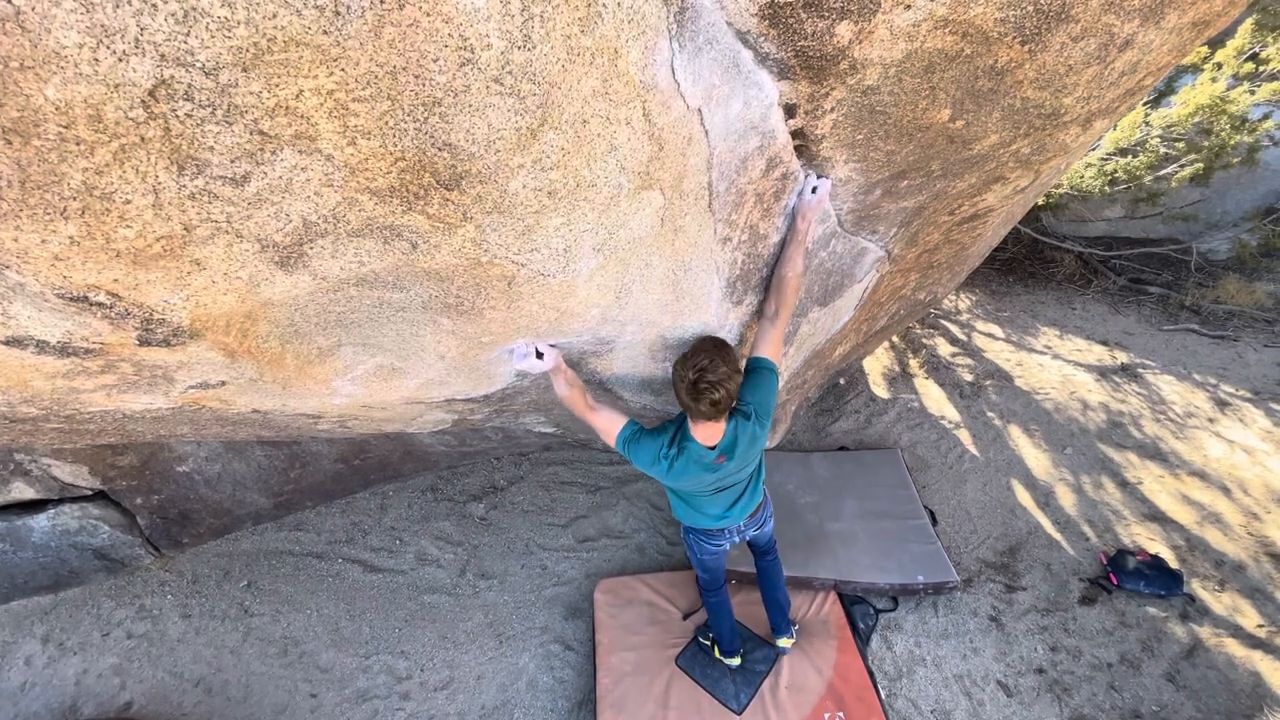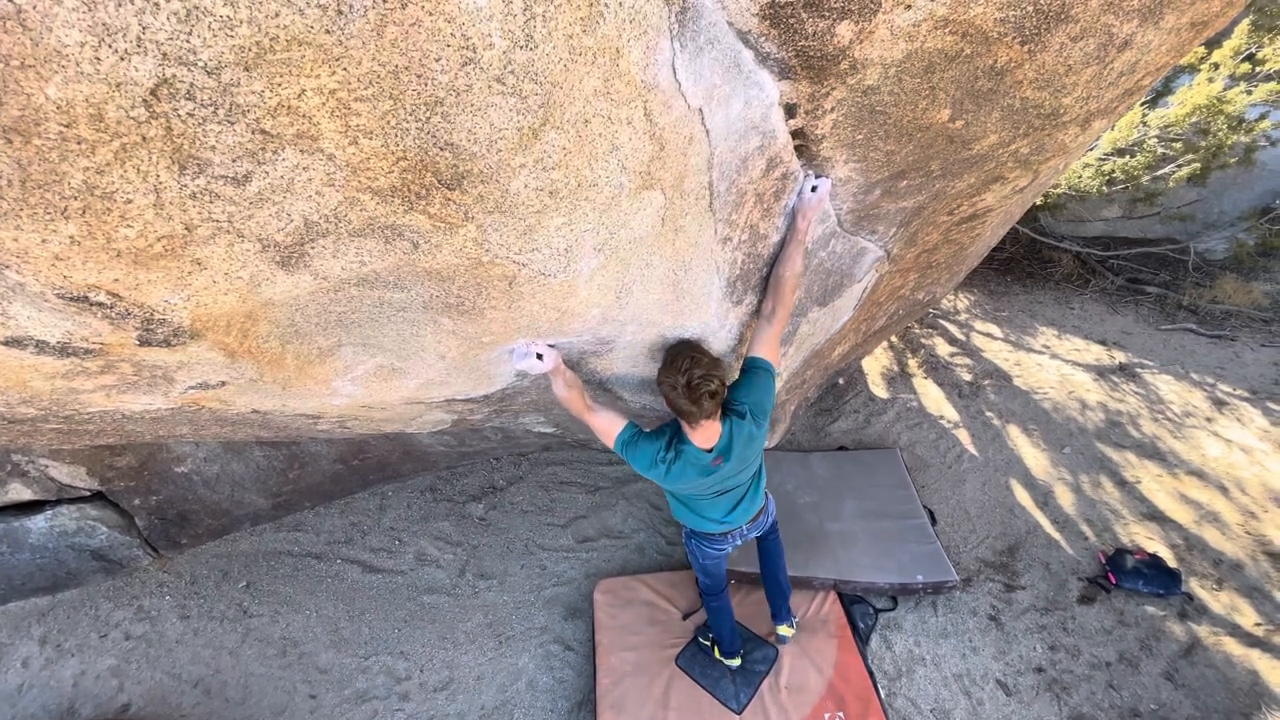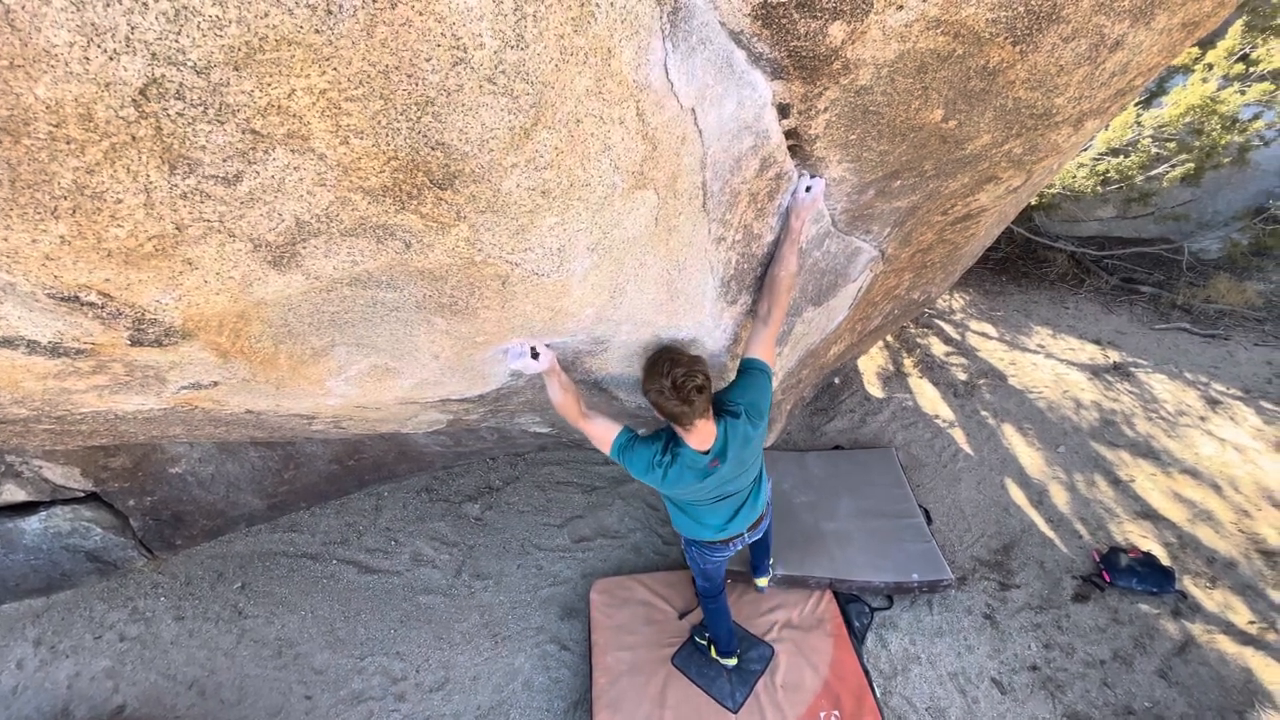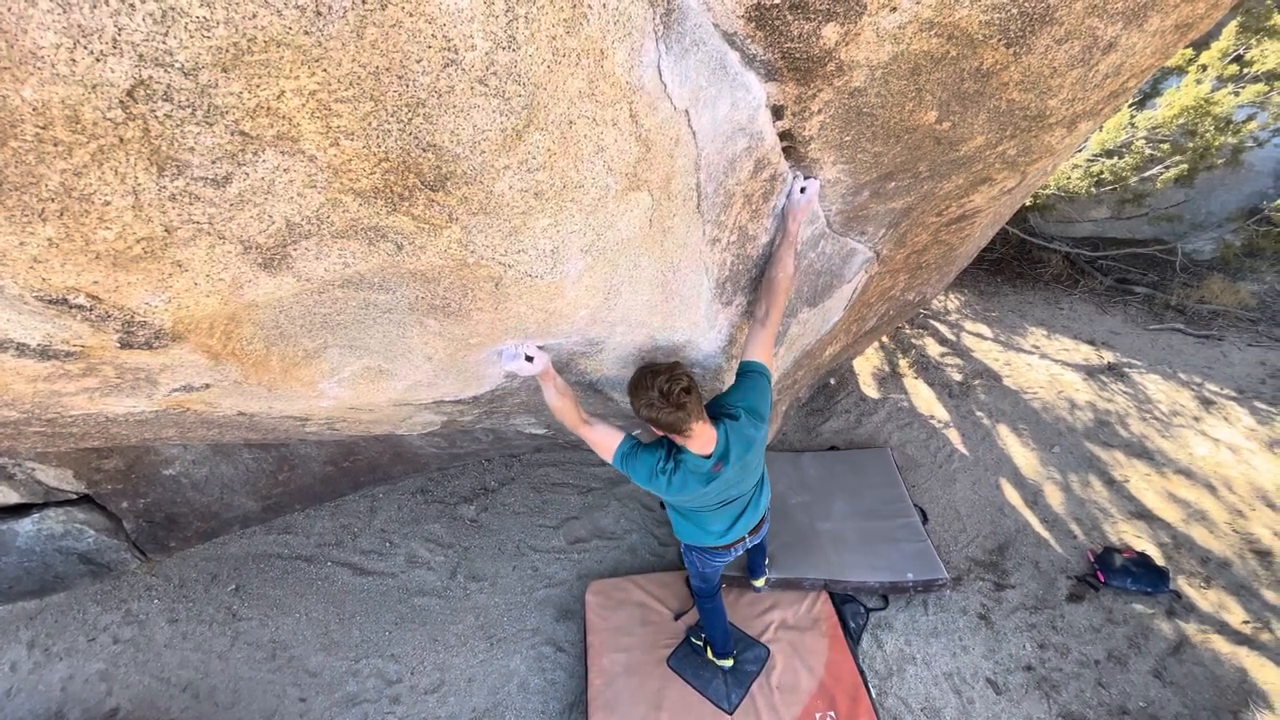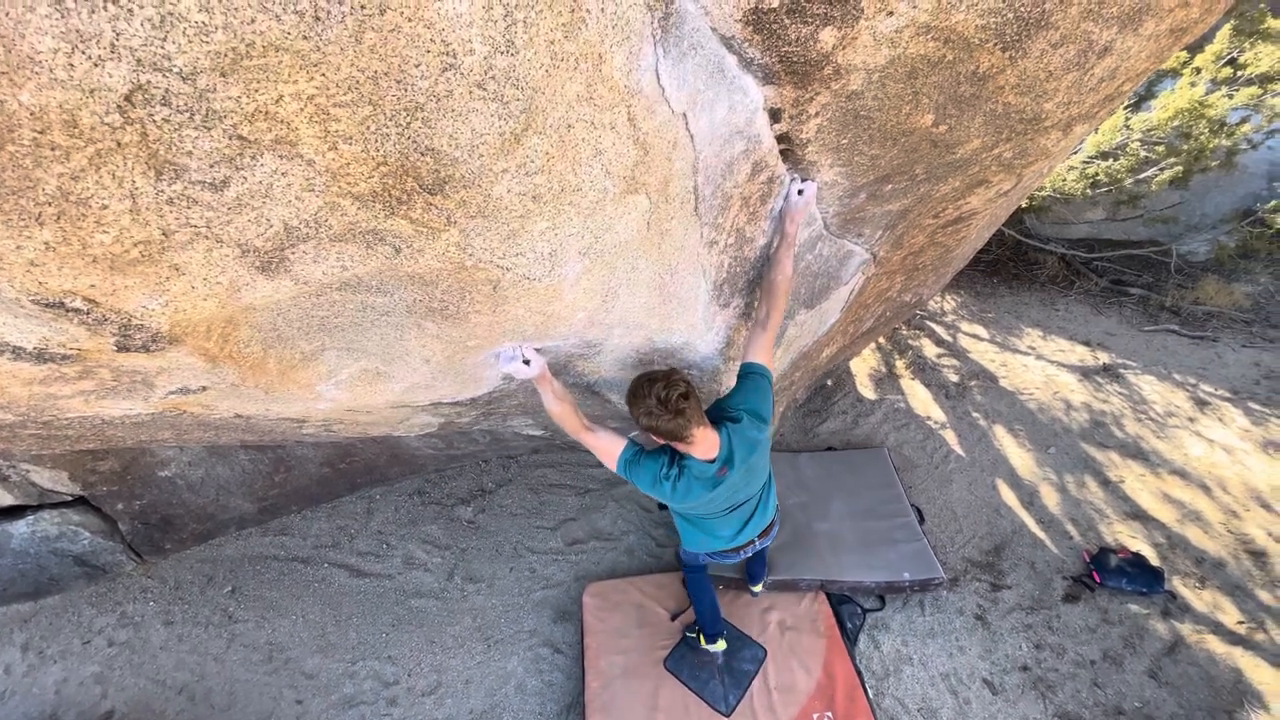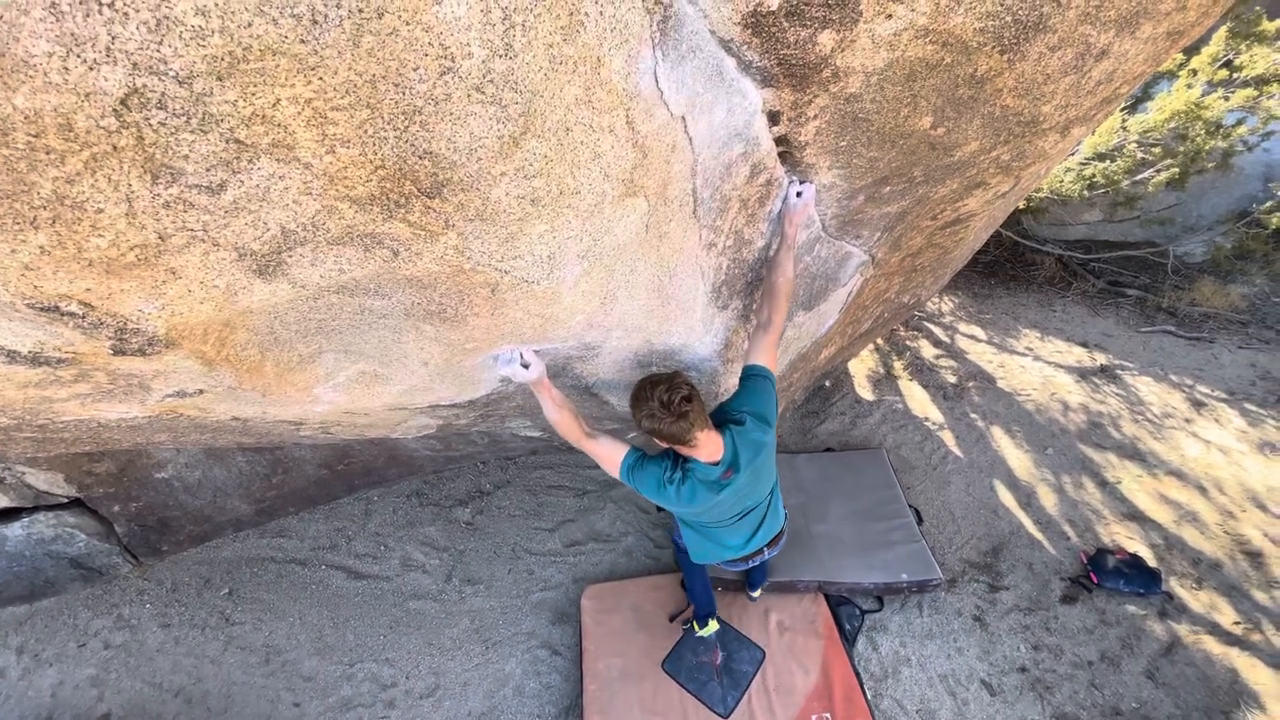
dt=0.3s
person 1, frame 1
left shoulder: (659, 455)
right shoulder: (756, 416)
left elbow: (590, 410)
right elbow: (776, 314)
left wrist: (556, 367)
right wrist: (803, 221)
left hip: (706, 532)
right hip: (755, 512)
left knee: (713, 585)
right knee: (767, 555)
left ankle: (728, 648)
right ankle: (783, 632)
person 1, frame 2
left shoulder: (656, 459)
right shoulder: (752, 414)
left elbow: (587, 409)
right elbow: (774, 314)
left wrist: (555, 368)
right wrist: (802, 220)
left hip: (708, 534)
right hip: (755, 514)
left knee: (713, 587)
right knee: (770, 539)
left ankle: (728, 648)
right ankle: (783, 619)
person 1, frame 3
left shoulder: (654, 464)
right shoulder: (747, 413)
left elbow: (583, 417)
right elbow: (769, 314)
left wrist: (550, 370)
right wrist: (796, 222)
left hip: (708, 542)
right hip: (757, 518)
left knee: (710, 589)
left ankle: (724, 647)
right ankle: (762, 572)
person 1, frame 4
left shoulder: (658, 470)
right shoulder: (747, 417)
left elbow: (583, 424)
right elbow: (766, 317)
left wrist: (545, 374)
right wrist: (792, 224)
left hip: (709, 547)
right hip: (757, 524)
left knee: (706, 589)
left ankle: (720, 649)
right ankle: (758, 573)
person 1, frame 5
left shoulder: (664, 479)
right shoulder: (749, 419)
left elbow: (584, 431)
right elbow: (767, 321)
left wrist: (542, 379)
right wrist: (790, 227)
left hip: (714, 548)
right hip: (765, 528)
left knee: (691, 563)
left ankle: (712, 634)
right ankle: (756, 579)
person 1, frame 6
left shoulder: (668, 483)
right shoulder: (754, 424)
left elbow: (585, 436)
right elbow: (769, 324)
left wrist: (539, 383)
right wrist: (790, 229)
left hip: (722, 555)
right hip: (772, 537)
left knee: (683, 540)
left ankle: (705, 618)
right ankle: (755, 585)
